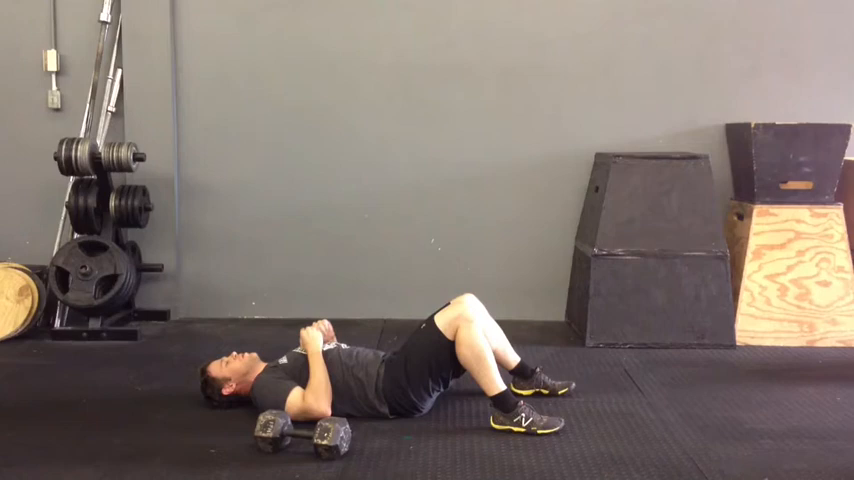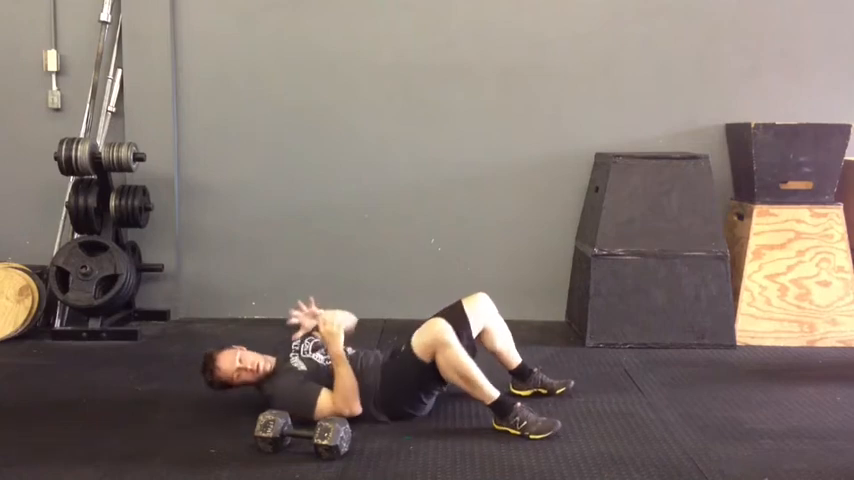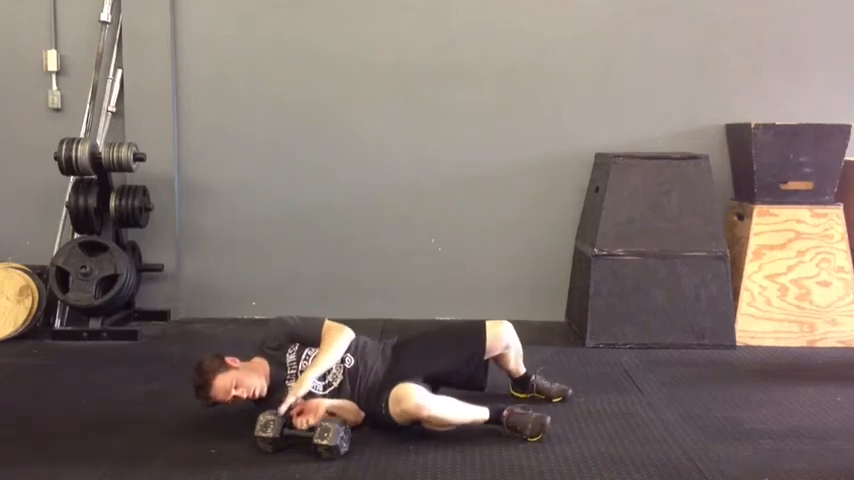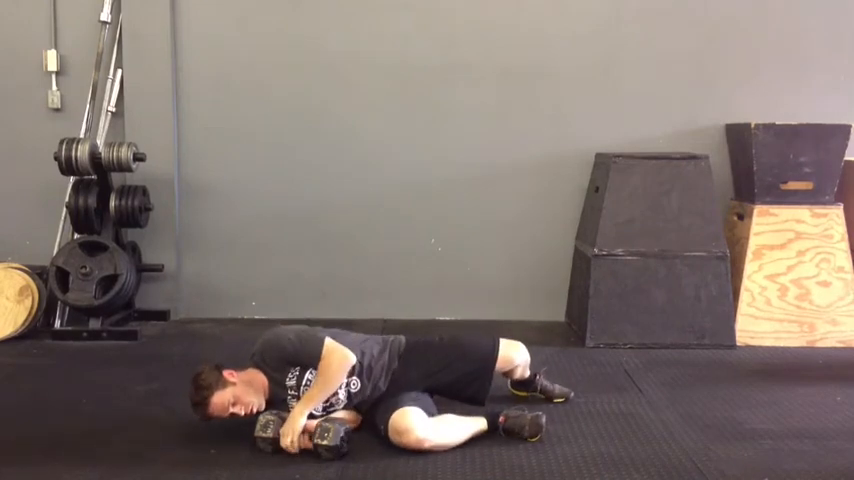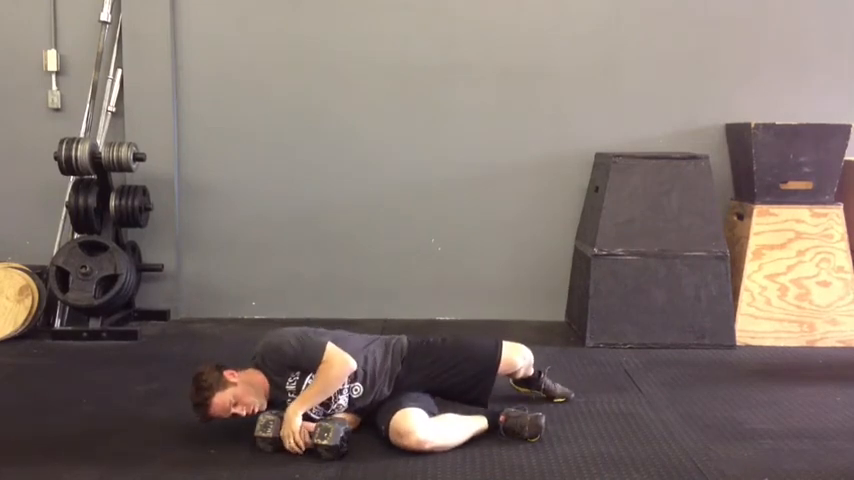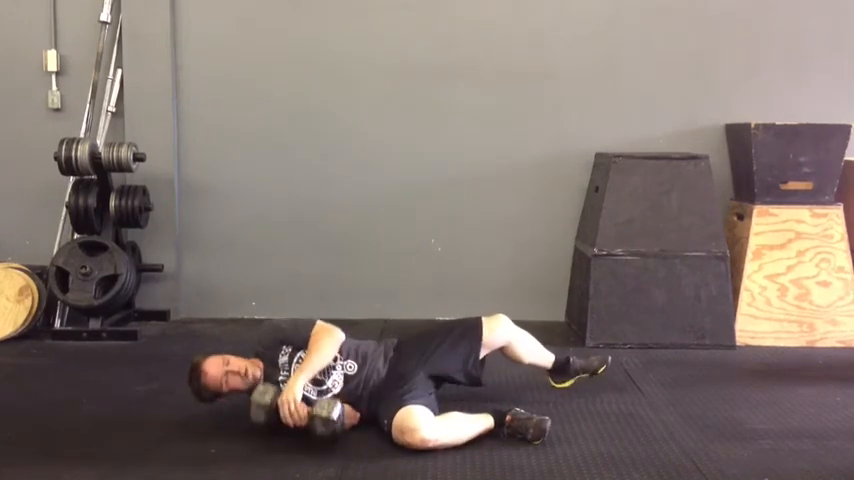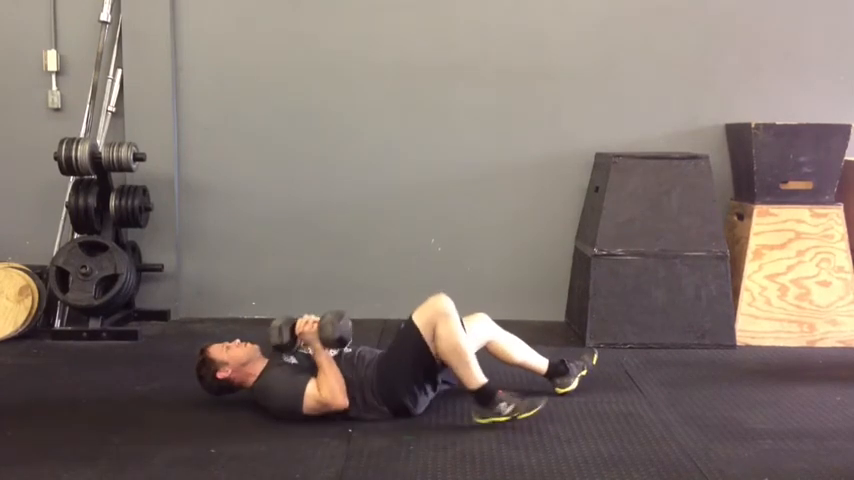
dt=0.7s
person 1, frame 1
left shoulder: (279, 370)
right shoulder: (266, 388)
right elbow: (320, 408)
left wrist: (327, 340)
right wrist: (312, 348)
left hip: (392, 366)
right hip: (399, 390)
left knee: (467, 303)
right knee: (463, 316)
left ankle: (527, 377)
right ankle: (509, 410)
person 1, frame 2
left shoulder: (290, 350)
right shoulder: (281, 390)
left elbow: (350, 321)
right elbow: (350, 407)
left wrist: (324, 322)
right wrist: (334, 349)
left hip: (391, 362)
right hip: (397, 396)
left knee: (479, 302)
right knee: (439, 331)
left ankle: (525, 378)
right ankle: (507, 412)
person 1, frame 3
left shoulder: (277, 334)
right shoulder: (274, 405)
left elbow: (341, 333)
right elbow: (355, 415)
left wrist: (306, 379)
right wrist: (323, 407)
left hip: (397, 354)
right hip: (381, 397)
left knee: (503, 332)
right knee: (413, 402)
left ankle: (523, 383)
right ankle: (500, 416)
person 1, frame 4
left shoulder: (274, 347)
right shoulder: (275, 407)
left elbow: (342, 358)
right elbow: (353, 415)
left wrist: (300, 412)
right wrist: (314, 427)
left hip: (402, 358)
right hip: (383, 400)
left knee: (515, 355)
right knee: (411, 434)
left ankle: (527, 383)
right ankle: (496, 421)
person 1, frame 5
left shoulder: (276, 348)
right shoulder: (273, 407)
left elbow: (343, 364)
right elbow: (351, 417)
left wrist: (296, 409)
right wrist: (312, 428)
left hip: (405, 359)
right hip: (385, 400)
left knee: (519, 357)
right knee: (412, 435)
left ankle: (531, 382)
right ankle: (494, 420)
person 1, frame 6
left shoulder: (273, 339)
right shoulder: (270, 409)
left elbow: (332, 335)
right elbow: (350, 417)
left wrist: (297, 379)
right wrist: (308, 407)
left hip: (400, 356)
right hip: (385, 396)
left knee: (499, 326)
right knee: (416, 432)
left ankle: (560, 369)
right ankle: (501, 420)
person 1, frame 7
left shoulder: (280, 368)
right shoulder: (274, 390)
right elbow: (337, 400)
left wrist: (316, 328)
right wrist: (314, 343)
left hip: (396, 375)
right hip: (394, 391)
left knee: (481, 322)
right knee: (440, 306)
left ankle: (557, 372)
right ankle: (491, 401)
